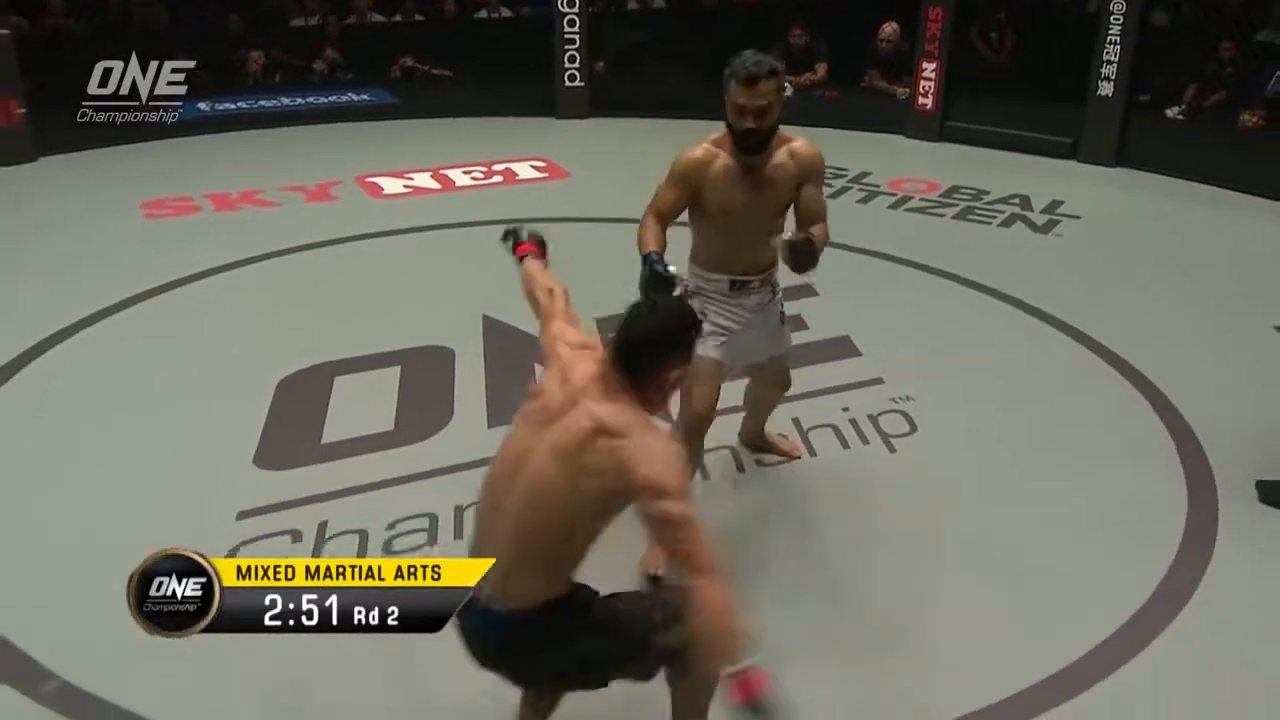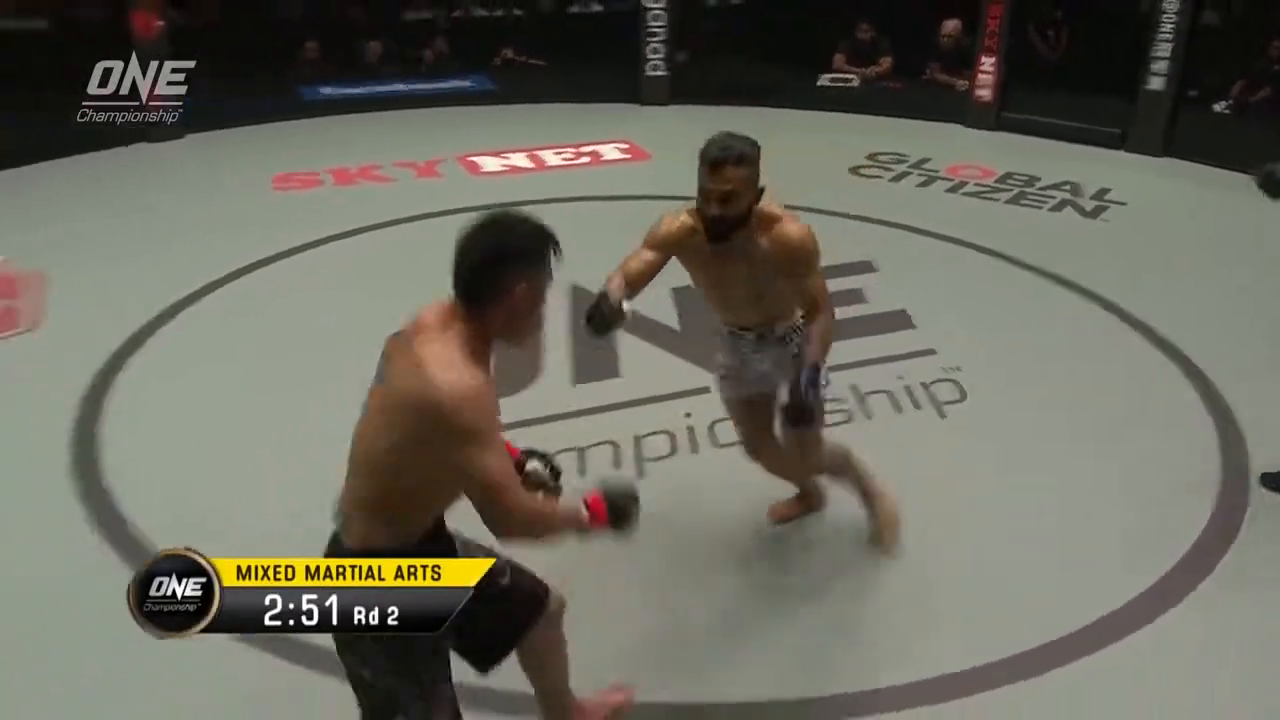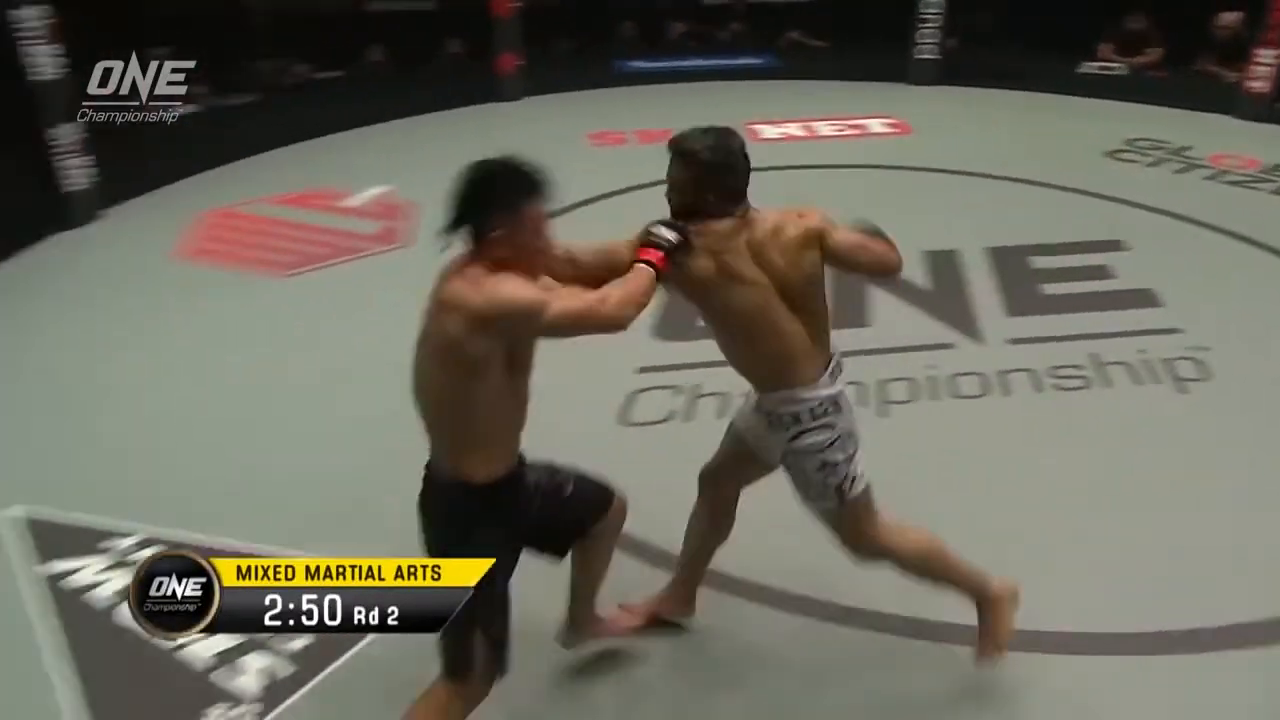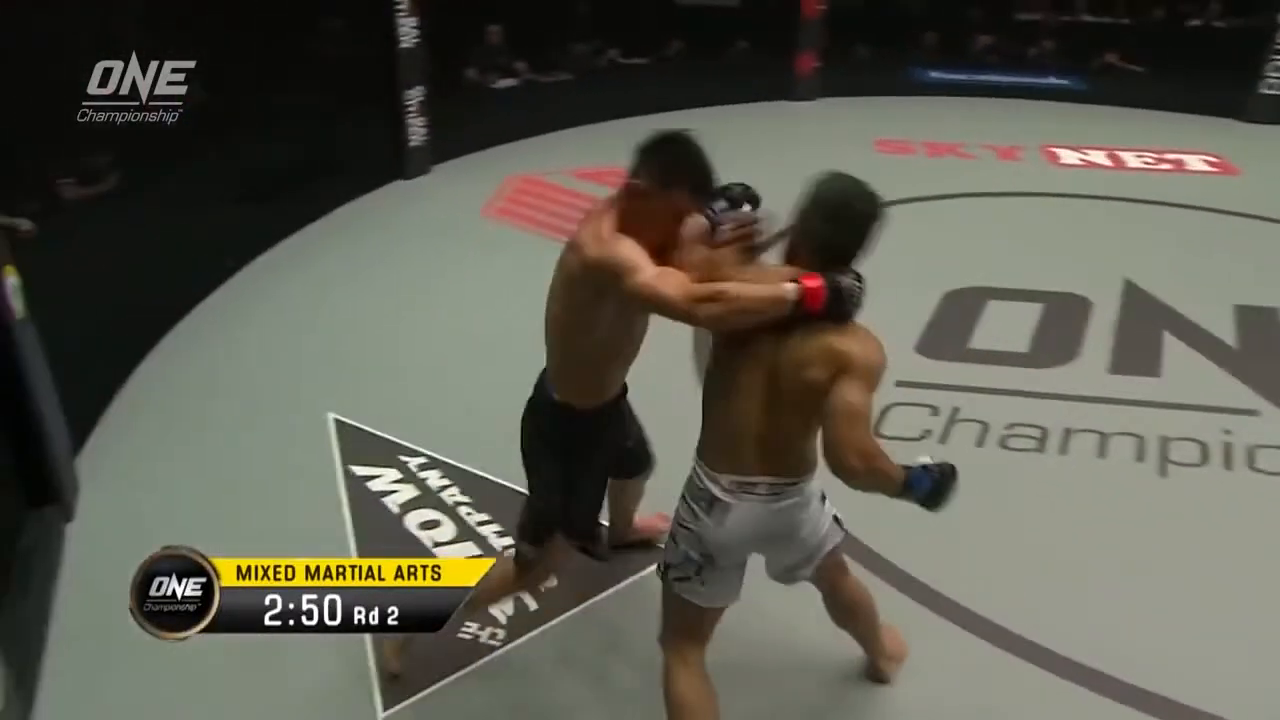
dt=0.4s
person 1, frame 1
left shoulder: (575, 359)
right shoulder: (649, 453)
left elbow: (552, 300)
right elbow: (702, 574)
left wrist: (528, 253)
right wrist: (744, 679)
left hip: (478, 608)
right hip: (532, 630)
right knee: (697, 623)
person 1, frame 2
left shoulder: (436, 324)
right shoulder: (453, 385)
right elbow: (510, 518)
left wrist: (508, 457)
right wrist: (593, 513)
left hip: (428, 548)
left knee: (543, 612)
person 1, frame 3
left shoulder: (475, 281)
right shoulder: (488, 299)
left elbow: (573, 301)
right elbow: (610, 313)
right wrist: (652, 260)
left hip: (505, 477)
right hip: (467, 506)
left knee: (607, 510)
left ankle: (581, 621)
person 1, frame 4
right shoulder: (608, 252)
right elbow: (695, 304)
left wrist: (715, 231)
right wrist: (811, 294)
left hip: (604, 401)
right hip: (576, 421)
left knee: (635, 468)
right knee: (535, 564)
left ankle: (621, 530)
person 2, frame 1
left shoulder: (802, 158)
right shoulder: (698, 163)
left elbow: (816, 229)
right elbow: (655, 217)
left wrist: (807, 243)
right wrist: (653, 261)
left hip: (764, 293)
right hip: (709, 297)
left knee: (775, 382)
right knee: (695, 415)
left ankle: (753, 433)
person 2, frame 2
left shoulder: (788, 236)
right shoulder: (679, 230)
left elbow: (820, 314)
right elbow: (627, 275)
left wrist: (808, 381)
right wrist: (609, 302)
left hip: (788, 339)
right hip: (736, 342)
left knee: (804, 452)
right knee: (758, 447)
left ankle: (868, 488)
right ankle: (808, 493)
person 2, frame 3
left shoulder: (687, 251)
right shoulder: (800, 224)
left elbow: (580, 269)
right elbow: (886, 264)
right wrist: (868, 236)
left hip: (803, 411)
right hip: (805, 392)
left knee: (864, 538)
right knee: (715, 483)
left ankle: (988, 594)
right ankle: (679, 596)
person 2, frame 4
right shoulder: (854, 349)
right elbow: (852, 462)
right wrist: (915, 484)
left hip: (714, 497)
right hip: (791, 503)
left knee: (682, 650)
right knee: (833, 574)
right ankle: (879, 652)
